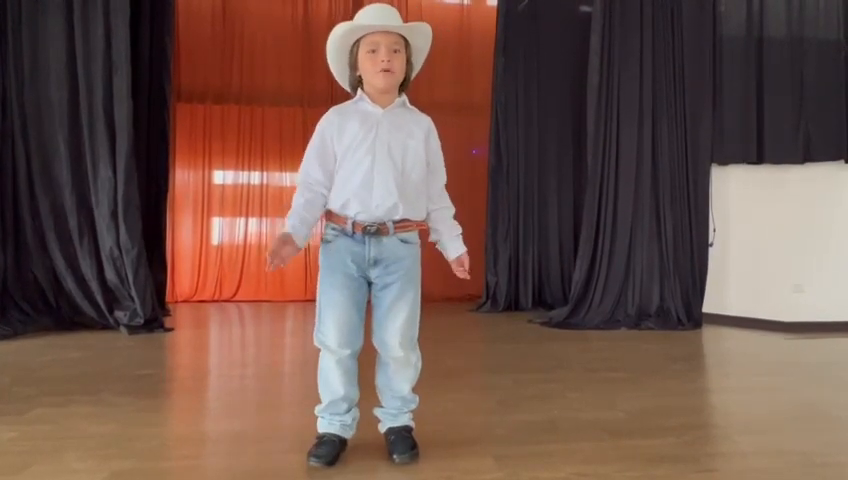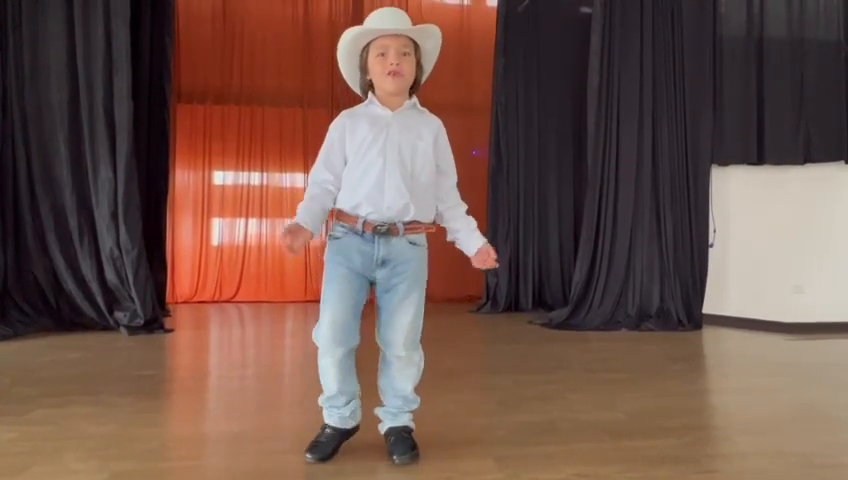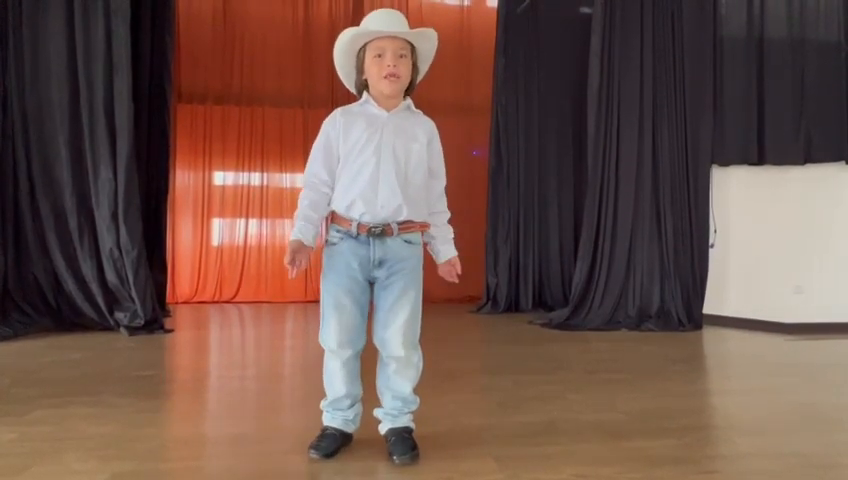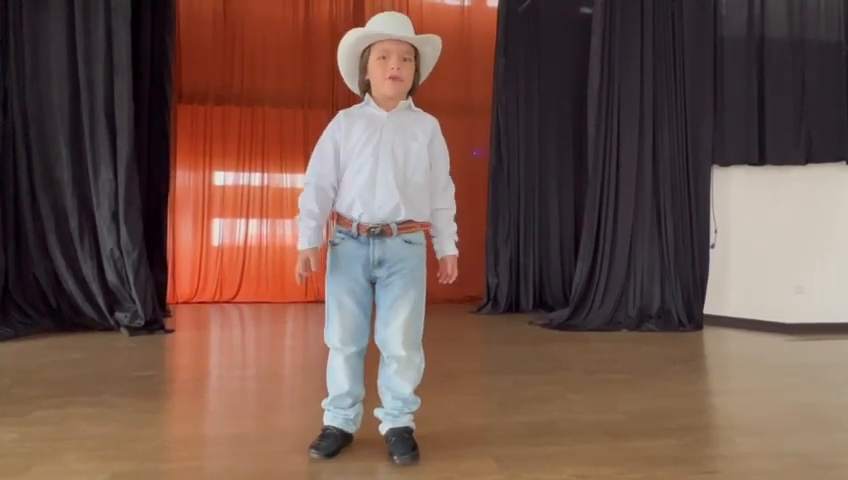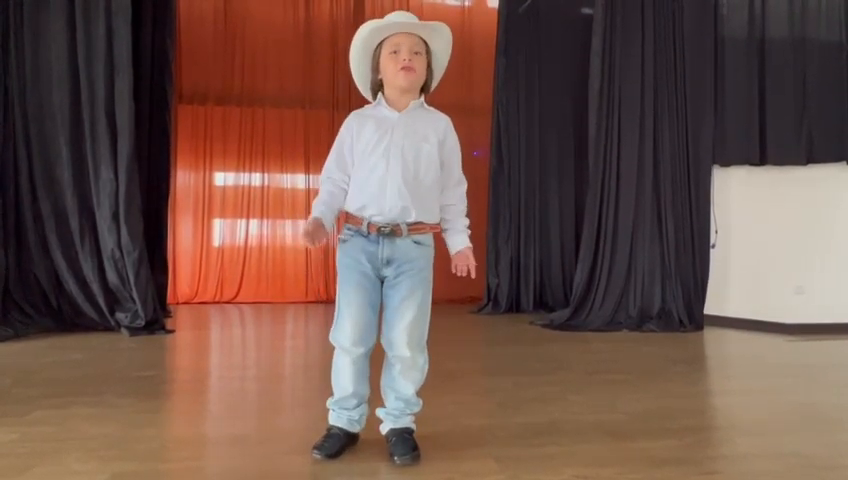
dt=0.4s
person 1, frame 1
left shoulder: (421, 125)
right shoulder: (336, 120)
left elbow: (435, 193)
right elbow: (313, 186)
left wrist: (453, 246)
right wrist: (293, 234)
left hip: (400, 246)
right hip: (342, 242)
left knee: (399, 343)
right knee: (336, 340)
left ankle: (397, 424)
right ankle: (335, 427)
person 1, frame 2
left shoulder: (430, 127)
right shoulder: (347, 123)
left elbow: (445, 193)
right elbow: (324, 184)
left wrist: (473, 239)
right wrist: (303, 222)
left hip: (407, 246)
right hip: (349, 241)
left knee: (402, 343)
right knee: (333, 335)
left ankle: (398, 424)
right ankle: (339, 419)
person 1, frame 3
left shoulder: (424, 128)
right shoulder: (341, 122)
left elbow: (434, 196)
right elbow: (318, 185)
left wrist: (444, 250)
right wrist: (302, 236)
left hip: (402, 247)
right hip: (346, 243)
left knee: (400, 343)
right knee: (340, 340)
left ankle: (397, 425)
right ankle: (339, 422)
person 1, frame 4
left shoulder: (427, 127)
right shoulder: (345, 123)
left elbow: (441, 193)
right elbow: (319, 184)
left wrist: (447, 247)
right wrist: (309, 240)
left hip: (405, 246)
right hip: (349, 242)
left knee: (401, 342)
right knee: (344, 338)
left ankle: (398, 423)
right ankle: (340, 421)
person 1, frame 5
left shoulder: (439, 126)
right shoulder: (358, 123)
left elbow: (452, 191)
right elbow: (336, 180)
left wrist: (459, 242)
right wrist: (320, 218)
left hip: (413, 246)
right hip: (358, 242)
left knee: (406, 343)
right knee: (350, 337)
left ankle: (399, 424)
right ankle: (345, 422)
